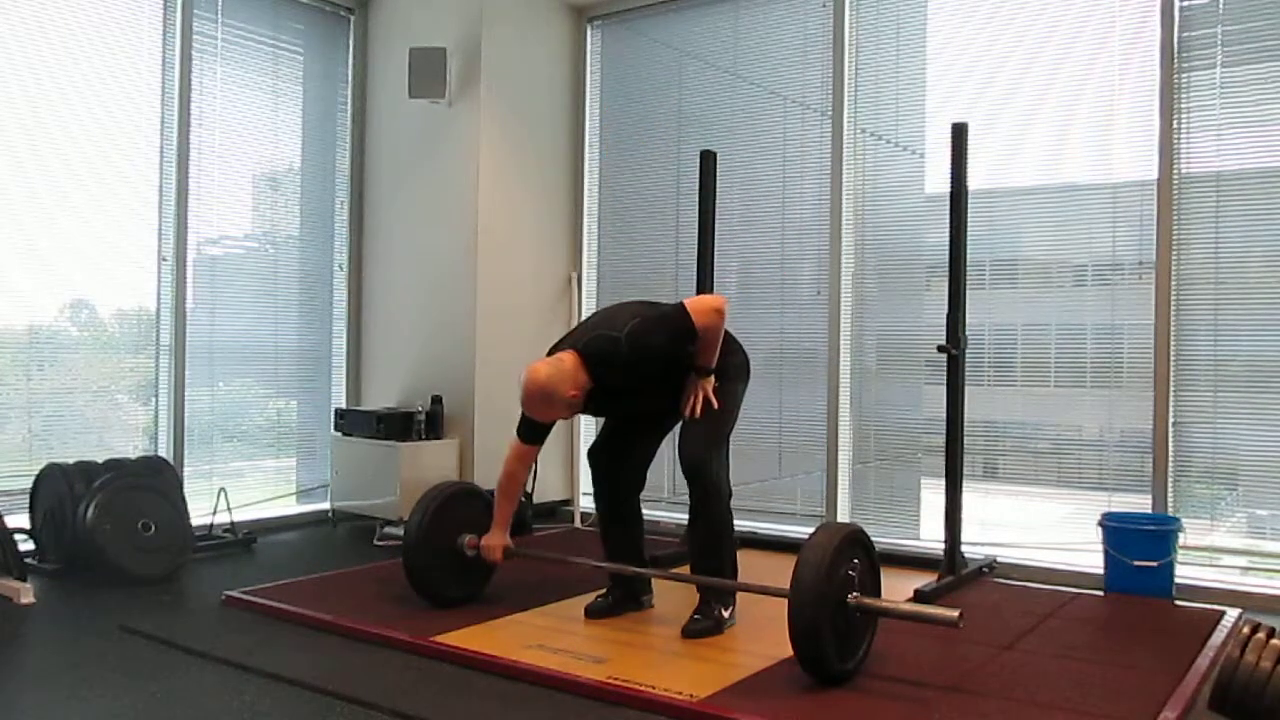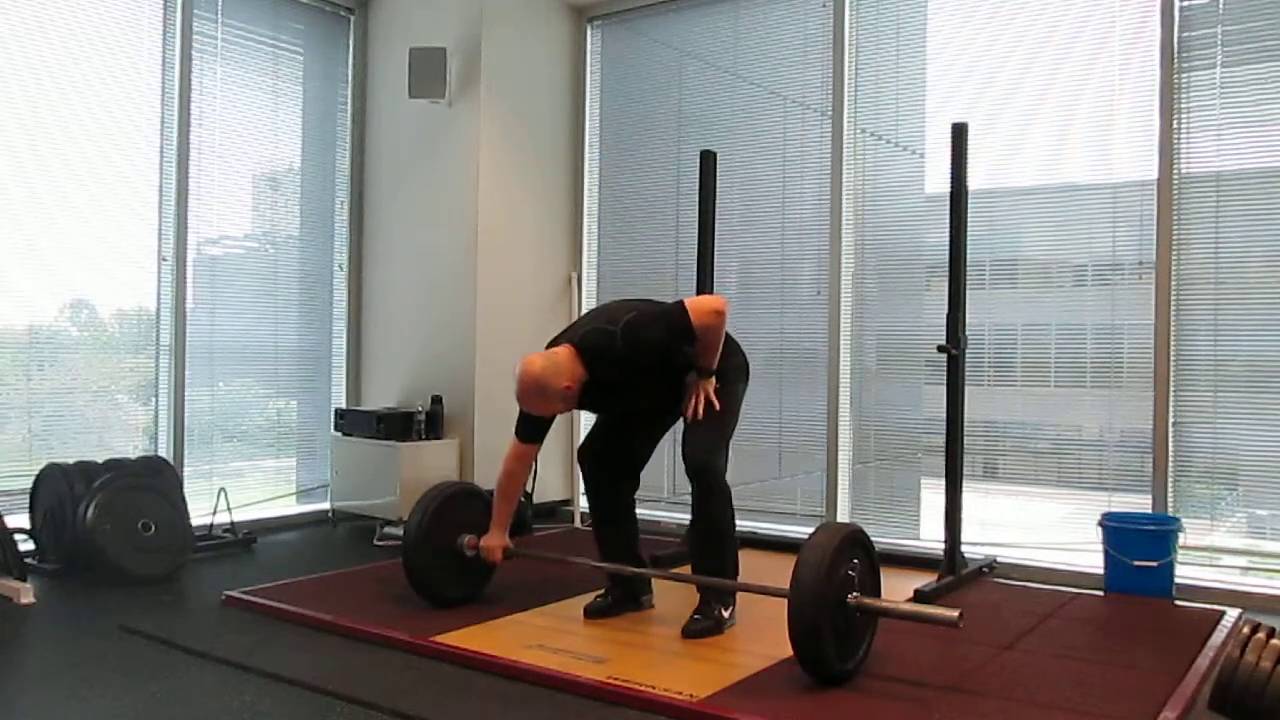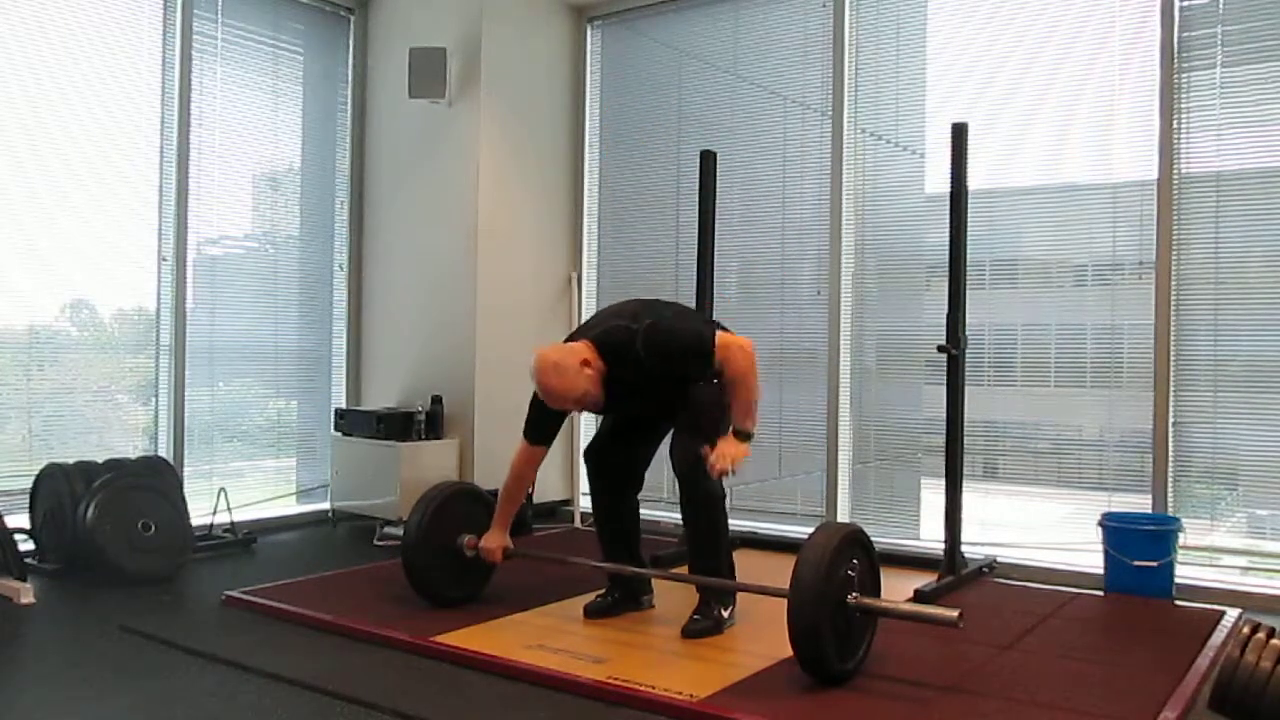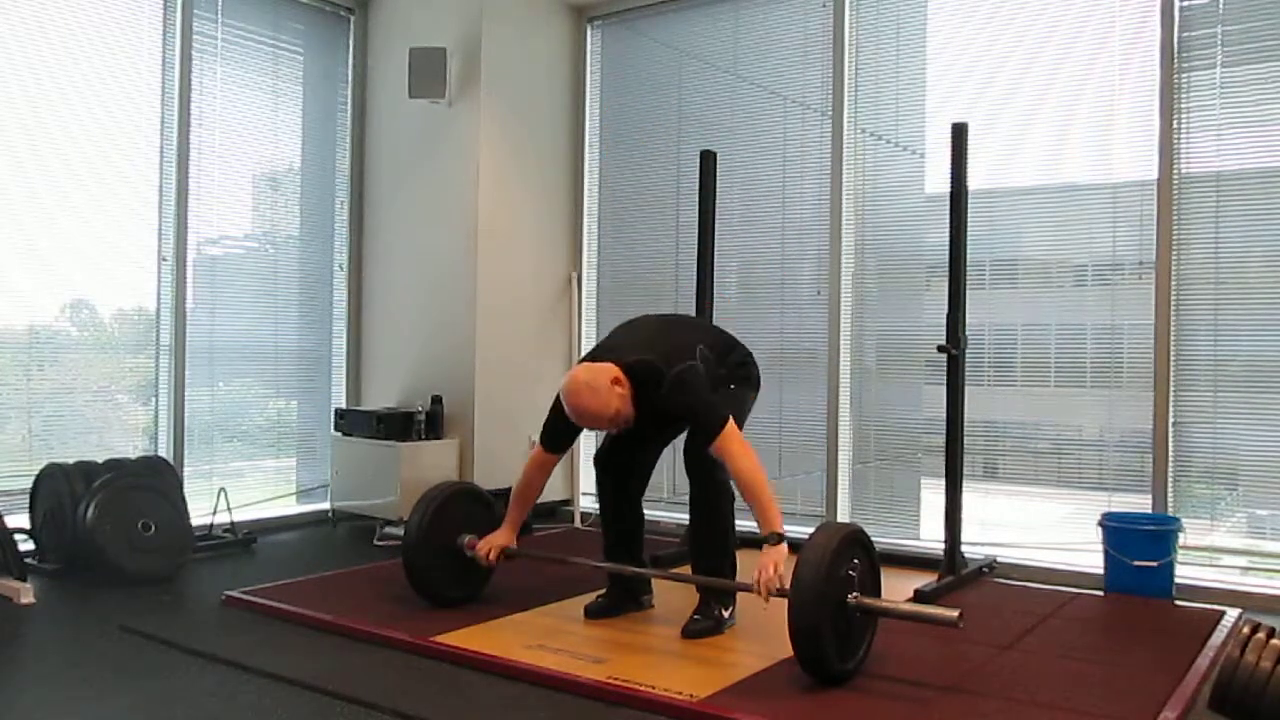
dt=0.3s
person 1, frame 1
left shoulder: (628, 347)
right shoulder: (549, 382)
left elbow: (713, 306)
right elbow: (520, 458)
left wrist: (703, 375)
right wrist: (499, 530)
left hip: (716, 369)
right hip: (655, 382)
left knee: (699, 461)
right knee: (607, 460)
left ankle: (718, 598)
right ankle: (630, 585)
person 1, frame 2
left shoulder: (625, 339)
right shoulder: (546, 378)
left elbow: (714, 308)
right elbow: (520, 457)
left wrist: (705, 376)
right wrist: (497, 530)
left hip: (712, 369)
left knee: (702, 461)
right knee: (597, 458)
left ankle: (718, 597)
right ankle: (628, 584)
person 1, frame 3
left shoulder: (644, 343)
right shoulder: (557, 380)
left elbow: (740, 349)
right elbow: (528, 458)
left wrist: (741, 437)
right wrist: (499, 529)
left hip: (708, 374)
left knee: (691, 460)
right knee: (604, 460)
left ankle: (718, 598)
right ankle: (629, 585)
person 1, frame 4
left shoulder: (675, 379)
right shoulder: (580, 394)
left elbow: (738, 457)
right elbow: (541, 463)
left wrist: (773, 538)
right wrist: (508, 529)
left hip: (726, 374)
left knee: (704, 462)
right knee: (613, 463)
left ankle: (718, 598)
right ankle: (629, 585)
